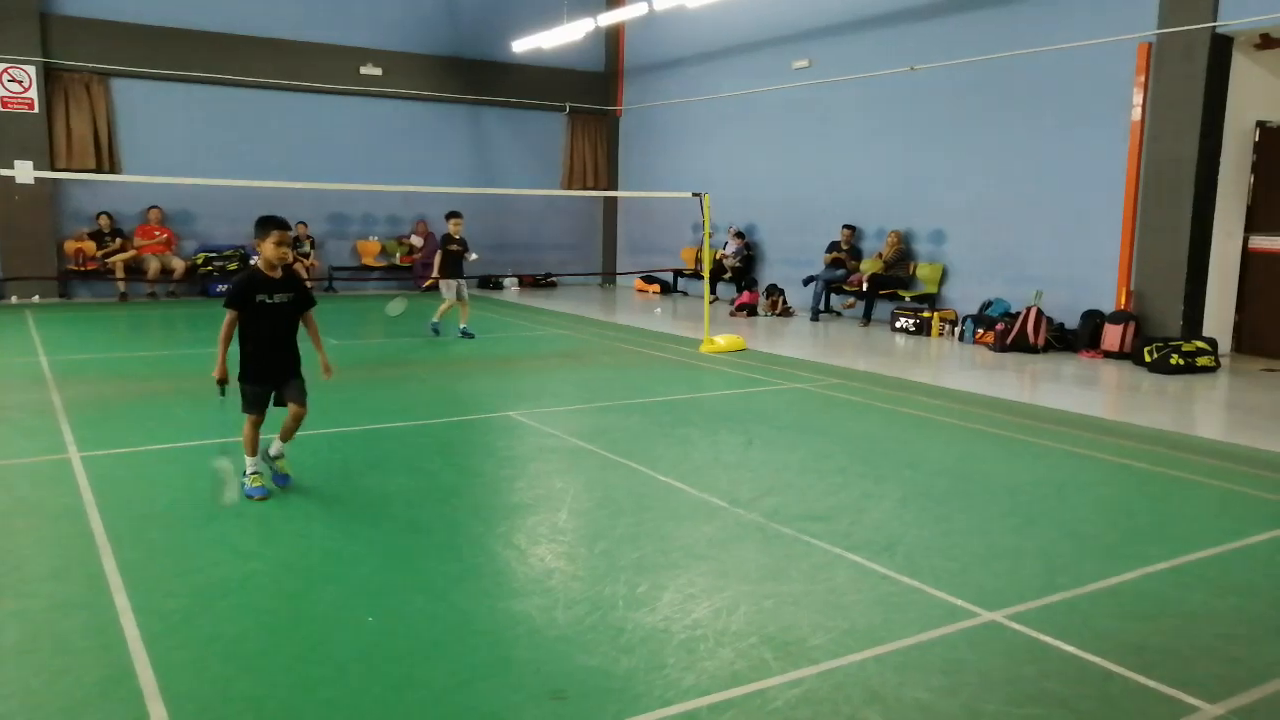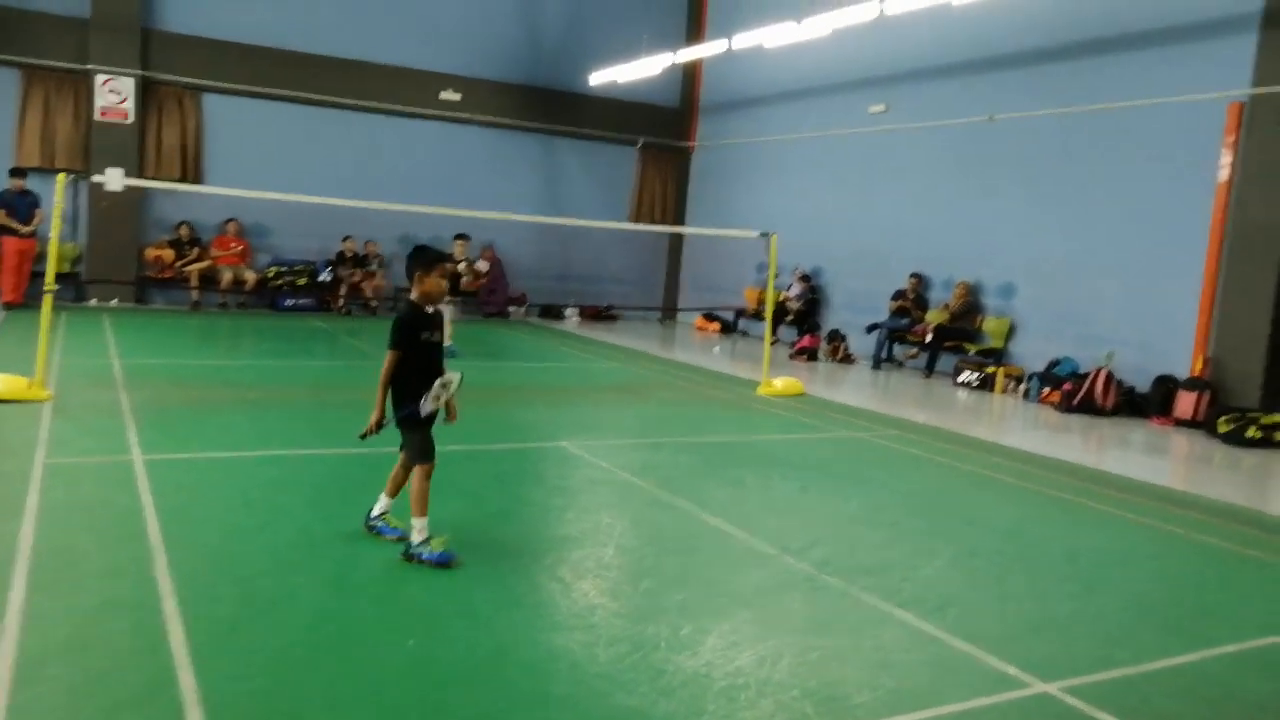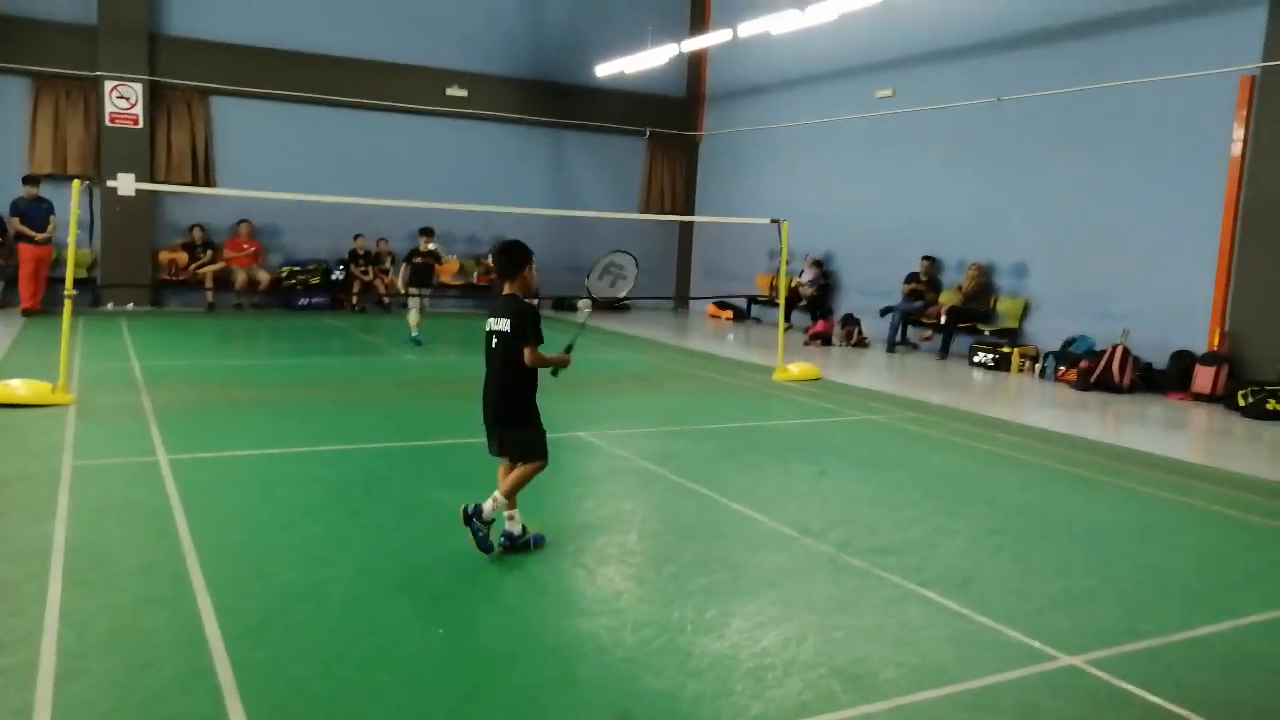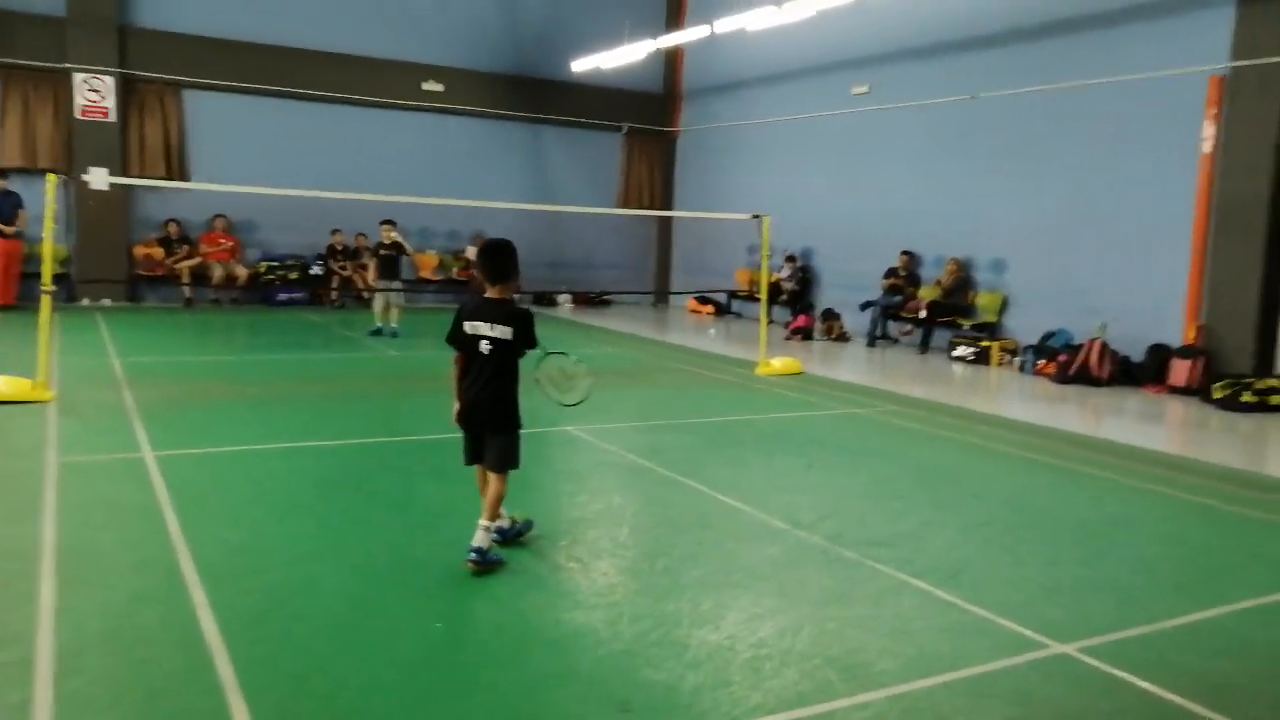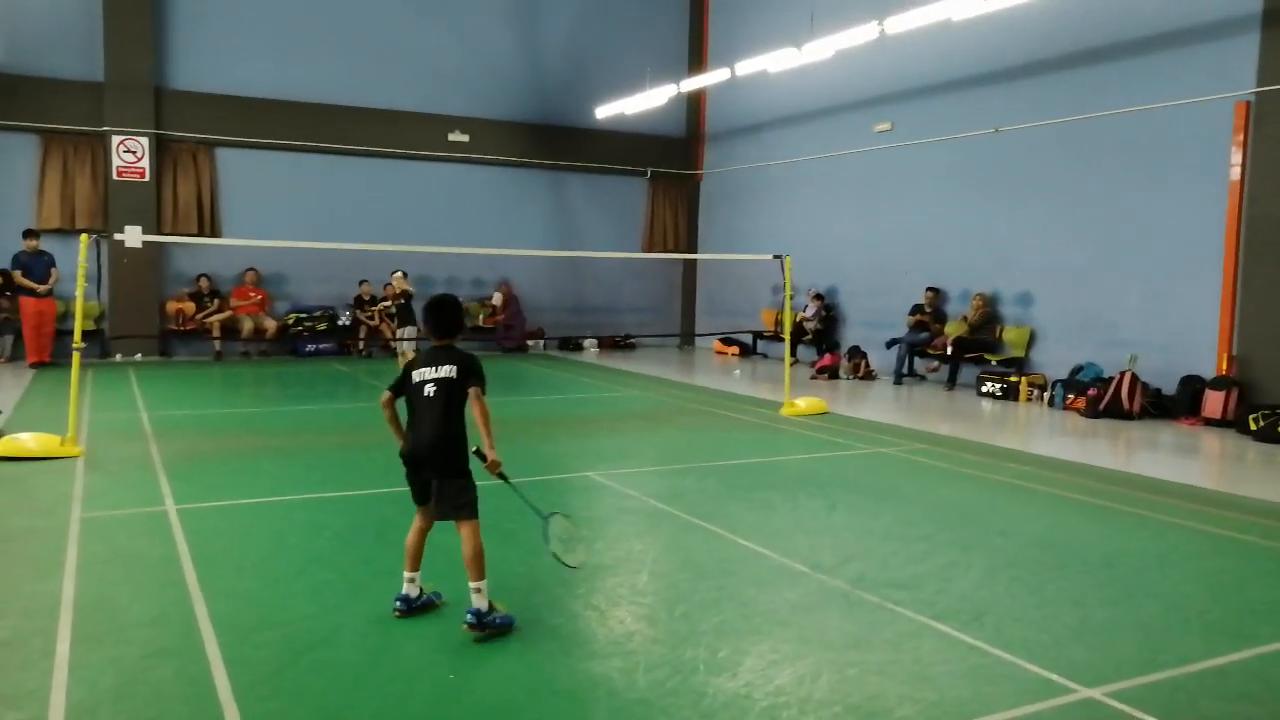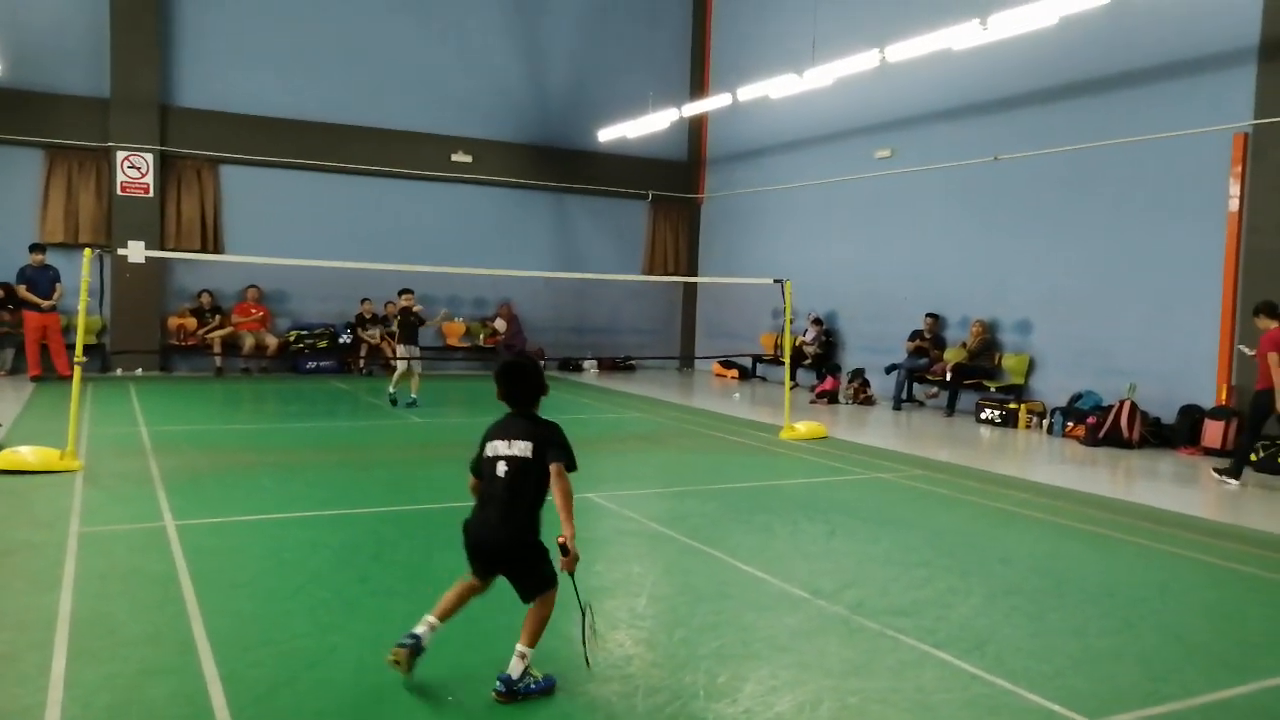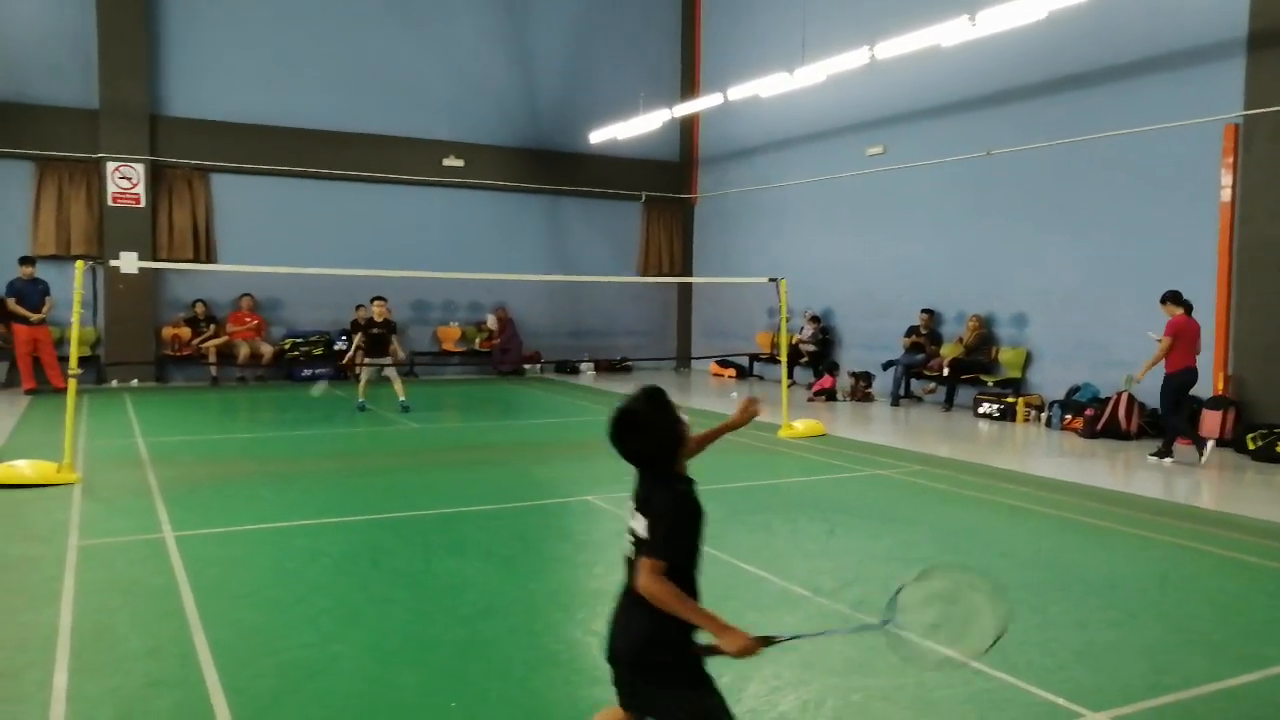
dt=0.7s
person 1, frame 1
left shoulder: (294, 281)
right shoulder: (245, 282)
left elbow: (307, 317)
right elbow: (230, 322)
left wrist: (321, 353)
right wrist: (221, 362)
left hip: (288, 362)
right hip: (255, 365)
left knee: (298, 410)
right knee: (254, 417)
left ankle: (275, 453)
right ankle: (251, 473)
person 1, frame 2
left shoulder: (436, 315)
right shoulder: (407, 318)
right elbow: (390, 364)
left wrist: (447, 399)
right wrist: (379, 408)
left hip: (425, 404)
right hip: (408, 407)
left knee: (409, 461)
right knee: (423, 465)
left ankle: (378, 515)
right ankle: (419, 541)
person 1, frame 3
left shoulder: (495, 308)
right shoulder: (526, 311)
right elbow: (530, 359)
right wrist: (558, 360)
left hip: (494, 400)
right hip: (516, 402)
left knee: (510, 461)
right knee: (536, 459)
left ankle: (513, 530)
right ankle: (484, 511)
person 1, frame 4
left shoulder: (466, 311)
right shoulder: (520, 317)
left elbow: (457, 360)
left wrist: (458, 399)
left hip: (472, 404)
right hip: (501, 407)
left knee: (482, 466)
right knee: (498, 473)
left ankle: (501, 524)
right ankle: (480, 547)
person 1, frame 5
left shoulder: (414, 364)
right shoulder: (466, 361)
left elbow: (386, 402)
right elbow: (476, 400)
left wrist: (403, 441)
right wrist: (489, 448)
left hip: (415, 453)
right hip: (449, 453)
left knee: (424, 517)
right knee: (468, 525)
left ankle: (409, 594)
right ankle: (480, 609)
person 1, frame 6
left shoulder: (493, 430)
right shoulder: (549, 433)
right elbow: (558, 478)
right wrist: (569, 533)
left hip: (477, 530)
right hip: (518, 542)
left knee: (476, 582)
right knee: (545, 593)
left ankle: (417, 637)
right ankle: (514, 677)
person 1, frame 7
left shoulder: (652, 477)
right shoulder: (676, 501)
right elbow: (649, 581)
right wrist: (722, 631)
left hip: (629, 635)
right hip: (660, 645)
